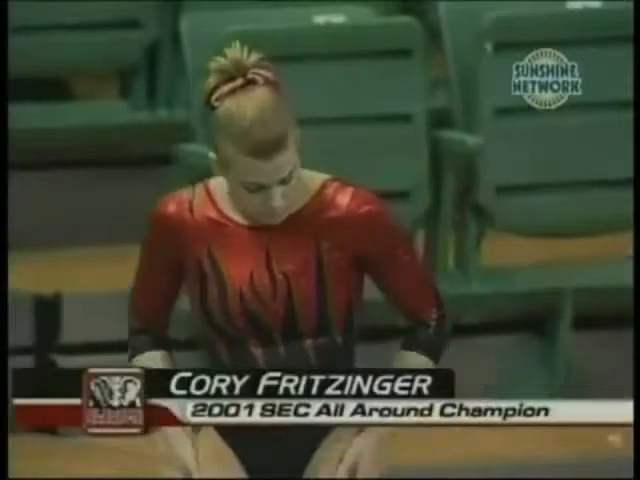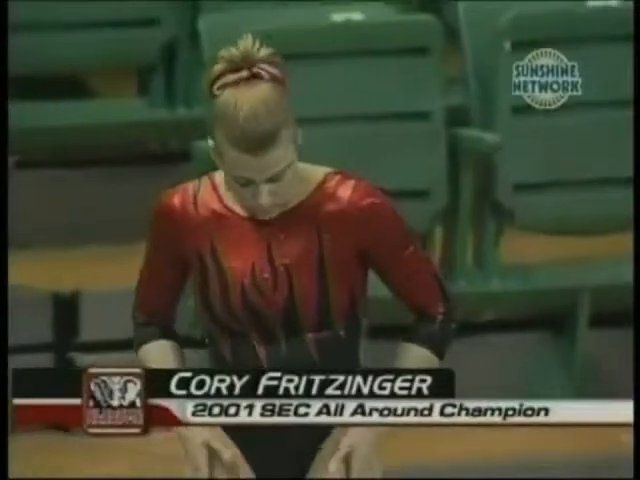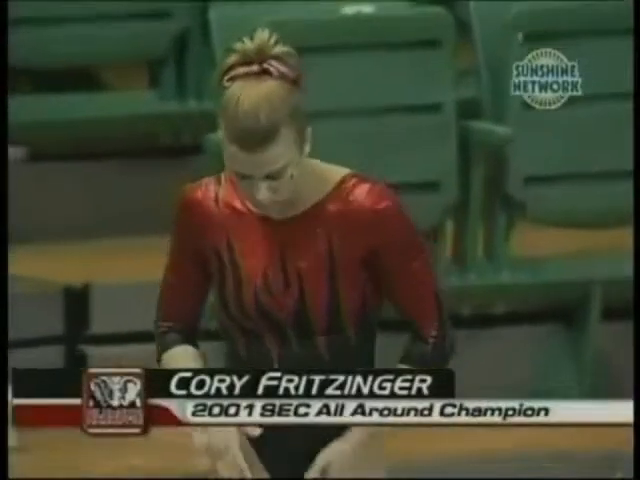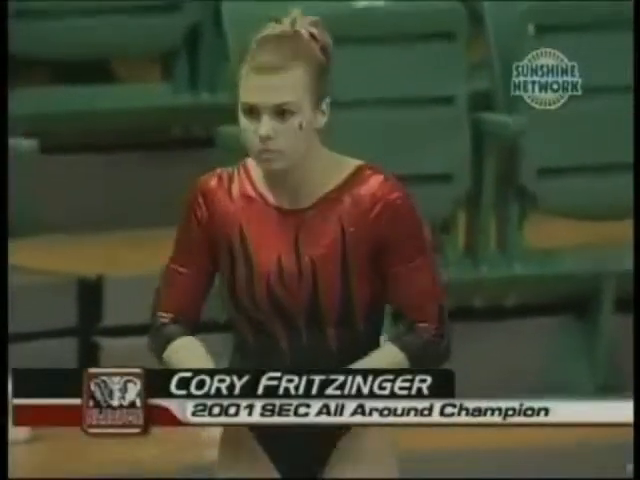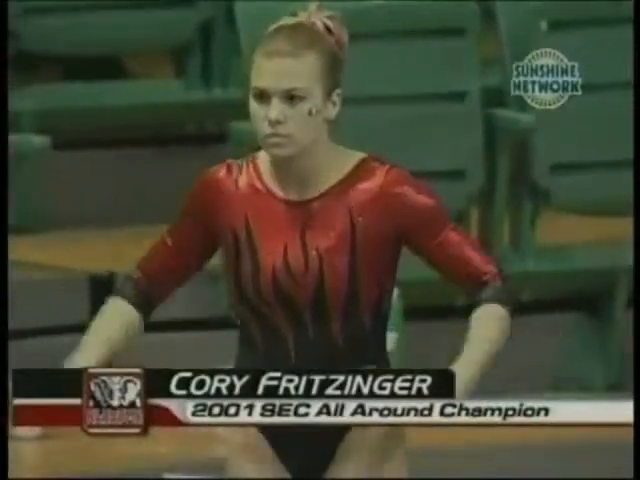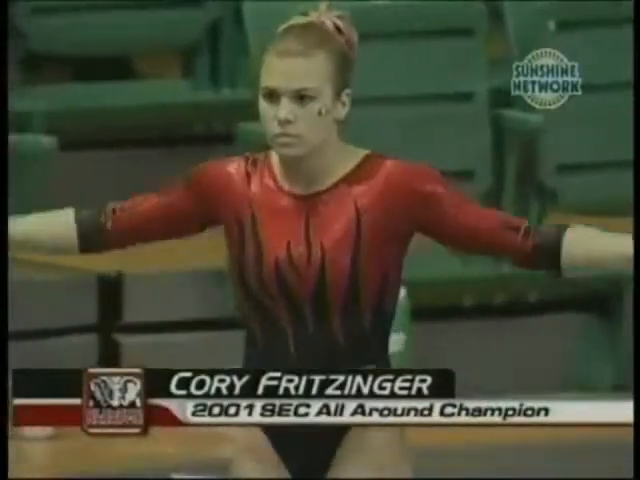
dt=0.3s
person 1, frame 1
left shoulder: (353, 215)
right shoulder: (180, 222)
left elbow: (429, 323)
right elbow: (145, 334)
left wrist: (374, 430)
right wrist: (176, 434)
left hip: (328, 441)
person 1, frame 2
left shoulder: (355, 208)
right shoulder: (184, 214)
left elbow: (434, 317)
right elbow: (151, 323)
left hip: (332, 435)
right hip: (234, 441)
person 1, frame 3
left shoulder: (370, 210)
right shoulder: (203, 210)
left elbow: (431, 341)
right elbow: (173, 330)
left wrist: (358, 439)
left hip: (342, 437)
right hip: (249, 438)
person 1, frame 4
left shoulder: (378, 201)
right shoulder: (216, 198)
left elbow: (430, 336)
right elbow: (170, 323)
left hip: (350, 432)
right hip: (254, 435)
person 1, frame 5
left shoulder: (385, 192)
right shoulder: (224, 190)
left elbow: (491, 290)
right elbow: (141, 290)
left wrist: (462, 377)
right wrist: (80, 367)
left hip: (359, 432)
right hip: (259, 432)
person 1, frame 6
left shoulder: (394, 186)
right shoulder: (230, 185)
left elbow: (526, 242)
right elbow: (109, 225)
left wrist: (632, 251)
right wrist: (8, 231)
